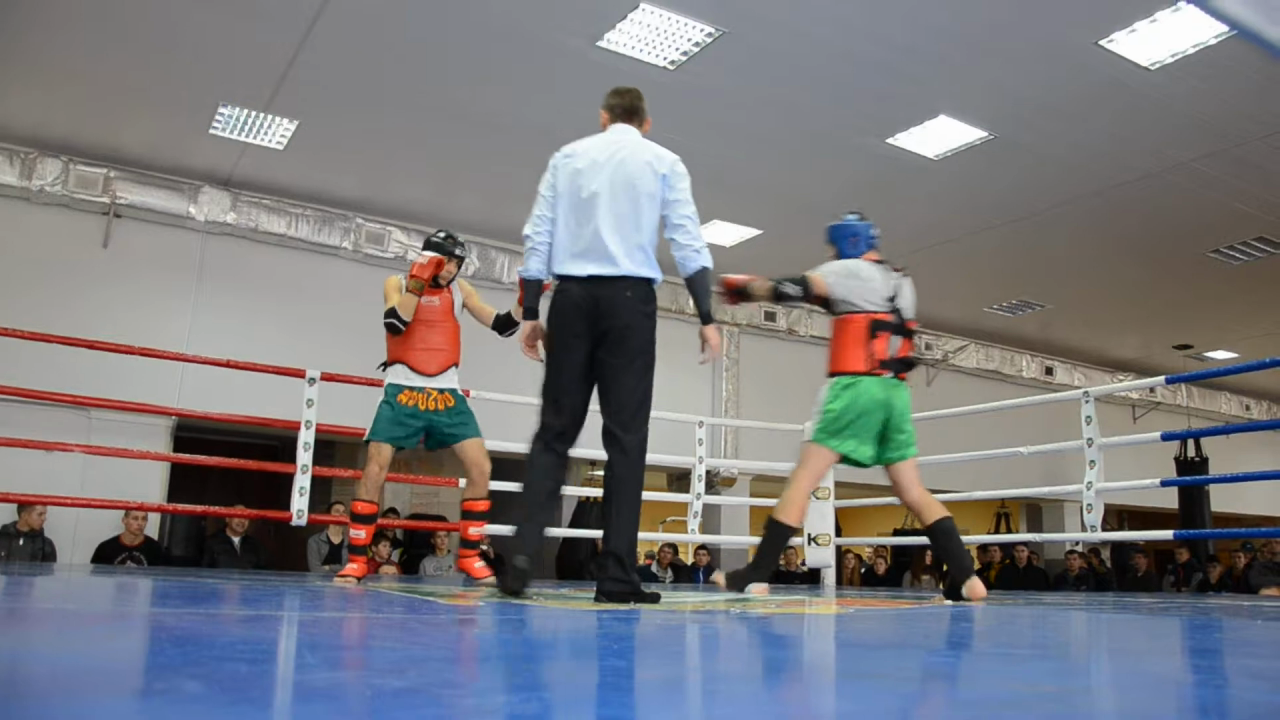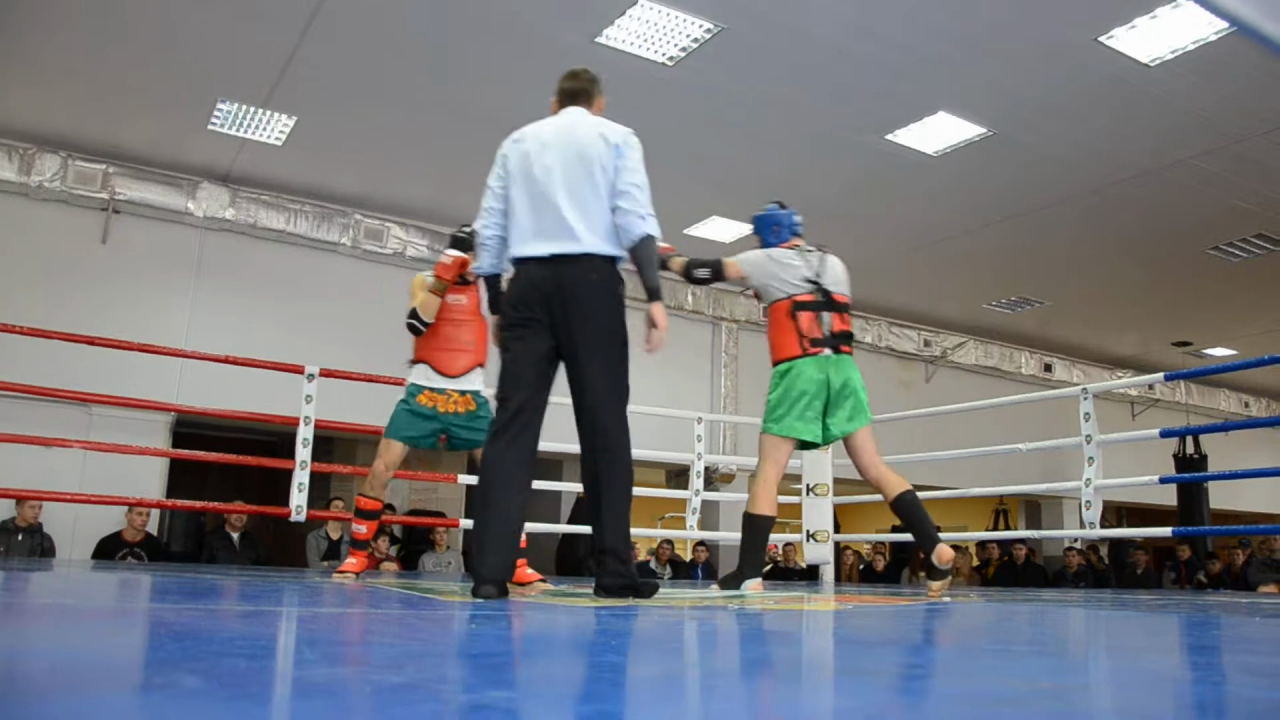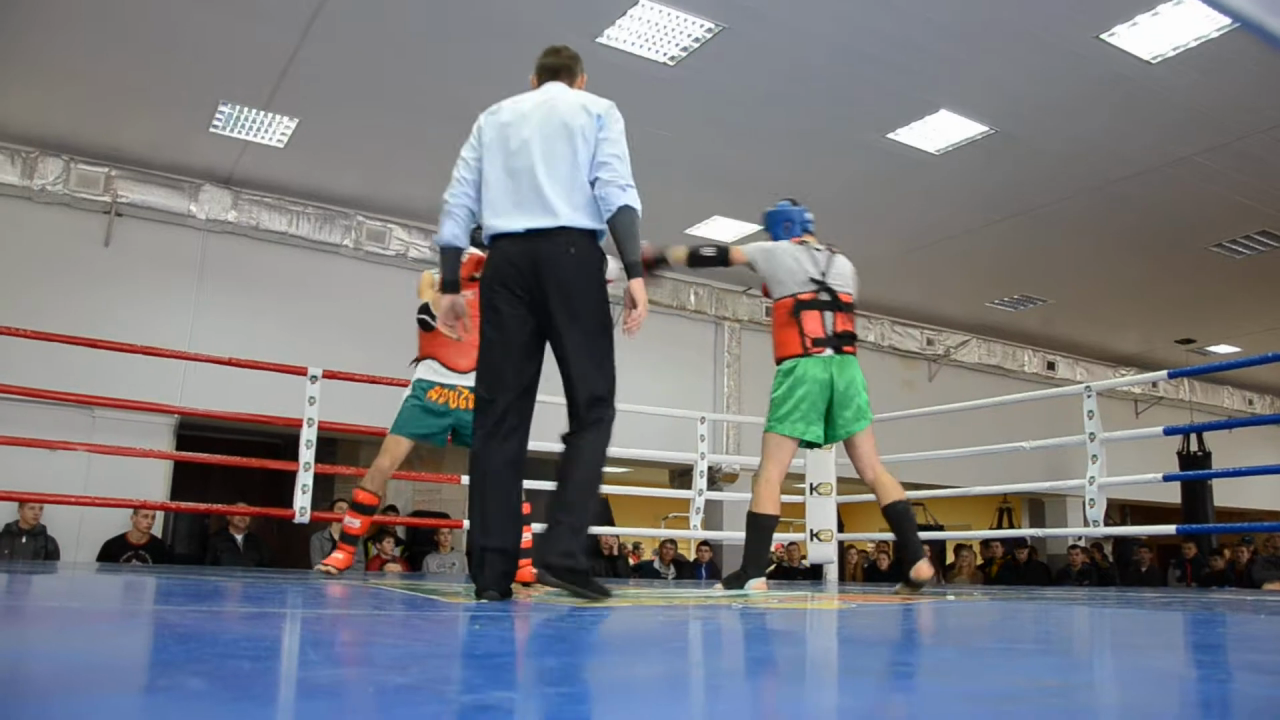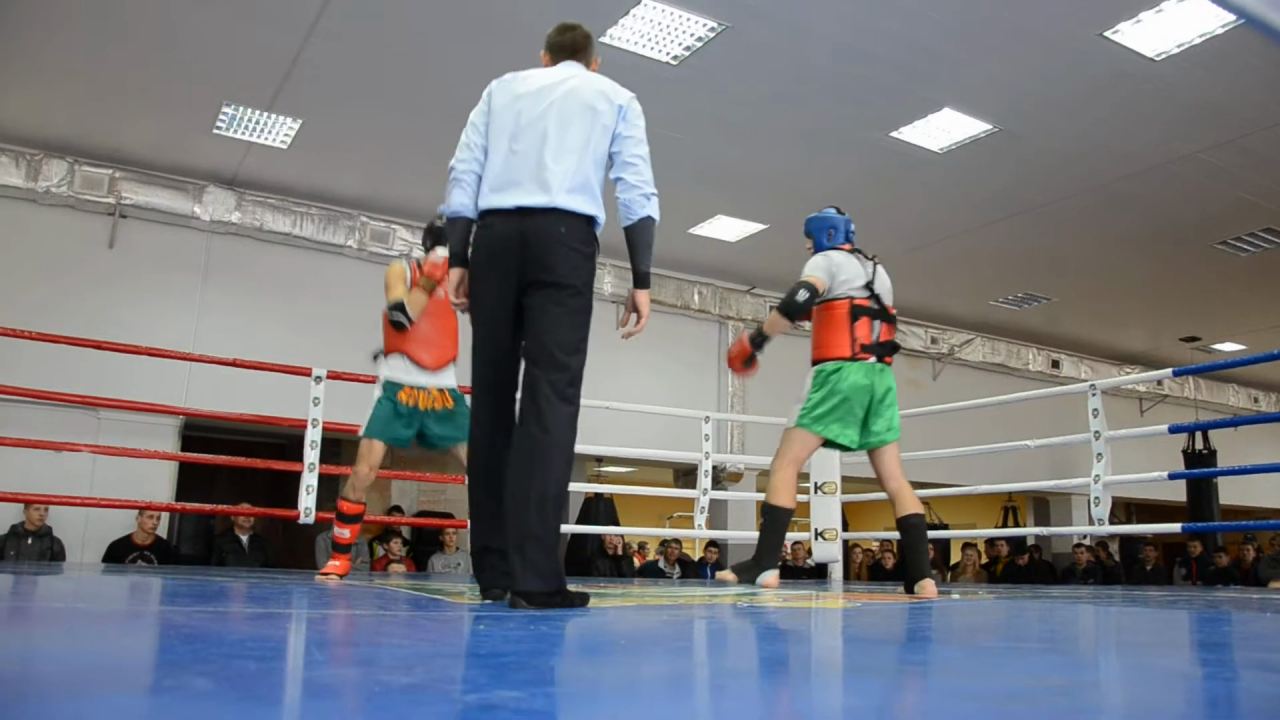
dt=0.3s
person 1, frame 1
left shoulder: (567, 156)
right shoulder: (663, 161)
left elbow: (537, 238)
right elbow: (688, 241)
left wrist: (529, 312)
right wrist: (706, 317)
left hip: (572, 298)
right hip: (629, 299)
left knee: (555, 428)
right knee: (626, 436)
left ankle: (526, 549)
right ankle: (616, 576)
person 1, frame 2
left shoulder: (517, 142)
right shoulder: (616, 136)
left elbow: (490, 229)
right elbow: (635, 217)
left wrist: (496, 305)
right wrist: (653, 295)
left hip: (529, 282)
right hip: (591, 279)
left knee: (514, 421)
right knee: (604, 425)
left ankle: (490, 571)
right ankle: (614, 569)
person 1, frame 3
left shoulder: (494, 116)
right shoulder: (597, 110)
left elbow: (458, 202)
right elbow: (616, 190)
left wrist: (450, 286)
right wrist: (634, 272)
left hip: (507, 261)
right hip: (572, 255)
left knee: (500, 413)
right knee: (591, 403)
left ankle: (492, 572)
right ankle: (562, 548)
person 1, frame 4
left shoulder: (503, 88)
right shoulder: (616, 98)
left elbow: (463, 172)
right elbow: (636, 191)
left wrist: (457, 257)
right wrist: (641, 279)
left hip: (496, 234)
right hip: (564, 237)
left knee: (492, 401)
right knee: (552, 396)
left ankle: (492, 568)
right ankle: (533, 575)
person 2, frame 1
left shoulder: (847, 271)
right shoulder: (902, 283)
left elbow: (794, 287)
left wrist: (745, 288)
right wrist: (831, 298)
left hip: (854, 388)
right hip: (894, 391)
left knee: (801, 480)
right knee: (914, 493)
left ankle: (757, 573)
right ankle: (965, 577)
person 2, frame 2
left shoulder: (765, 260)
right shoulder: (835, 264)
left elbow: (708, 271)
left wrist: (662, 259)
left hip: (799, 371)
right hip: (842, 367)
left knee: (768, 473)
right knee: (874, 469)
left ankle: (748, 573)
right ankle: (934, 548)
person 2, frame 3
left shoulder: (776, 252)
right shoulder: (844, 265)
left elbow: (714, 254)
left wrist: (658, 256)
left hip: (801, 370)
right hip: (845, 367)
left knee: (770, 473)
right knee: (872, 470)
left ankle: (752, 572)
right ankle: (916, 561)
person 2, frame 4
left shoulder: (828, 261)
right shoulder: (877, 273)
left elbow: (798, 298)
left wrist: (754, 339)
right wrist: (816, 309)
left hip: (839, 373)
right hip: (879, 376)
left knee: (784, 464)
right knee: (894, 481)
left ankle: (762, 565)
right ankle: (921, 577)
person 3, frame 1
left shoulder: (460, 290)
right shoulder: (397, 283)
left elbow: (503, 326)
right elbow: (395, 324)
right wrist: (419, 279)
left hip: (446, 393)
right hip: (402, 392)
left knee: (480, 468)
right knee: (374, 471)
left ankle: (469, 555)
right ankle: (356, 560)
person 3, frame 2
right shoulder: (425, 281)
right elbow: (416, 325)
right wrist: (445, 279)
left hip: (471, 397)
right hip: (423, 391)
right knee: (380, 470)
left ankle: (515, 563)
right ankle: (358, 555)
person 3, frame 3
right shoulder: (433, 279)
right elbow: (427, 321)
right wrist: (458, 275)
left hip: (475, 394)
right hip: (431, 389)
right knee: (384, 466)
right ankle: (345, 550)
person 3, frame 4
right shoulder: (400, 271)
right elbow: (399, 319)
right wrist: (431, 278)
left hip: (443, 392)
right hip: (397, 388)
right knee: (362, 473)
right ankle: (341, 557)
